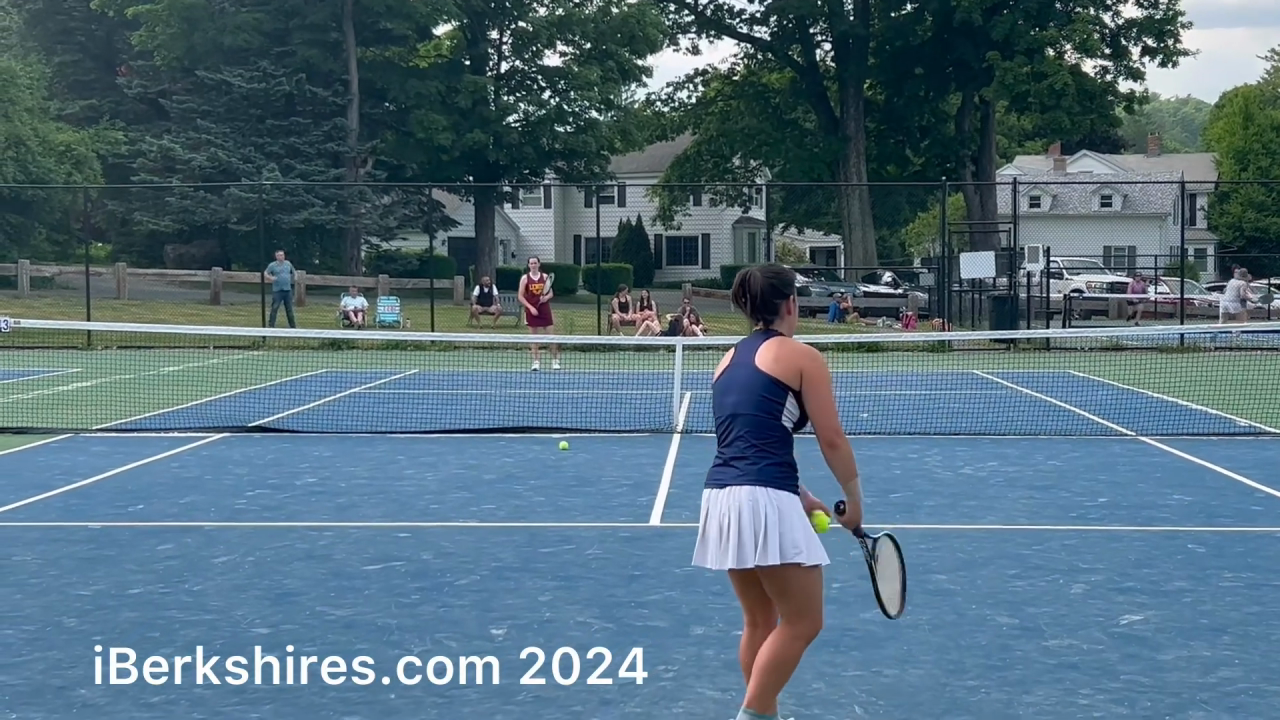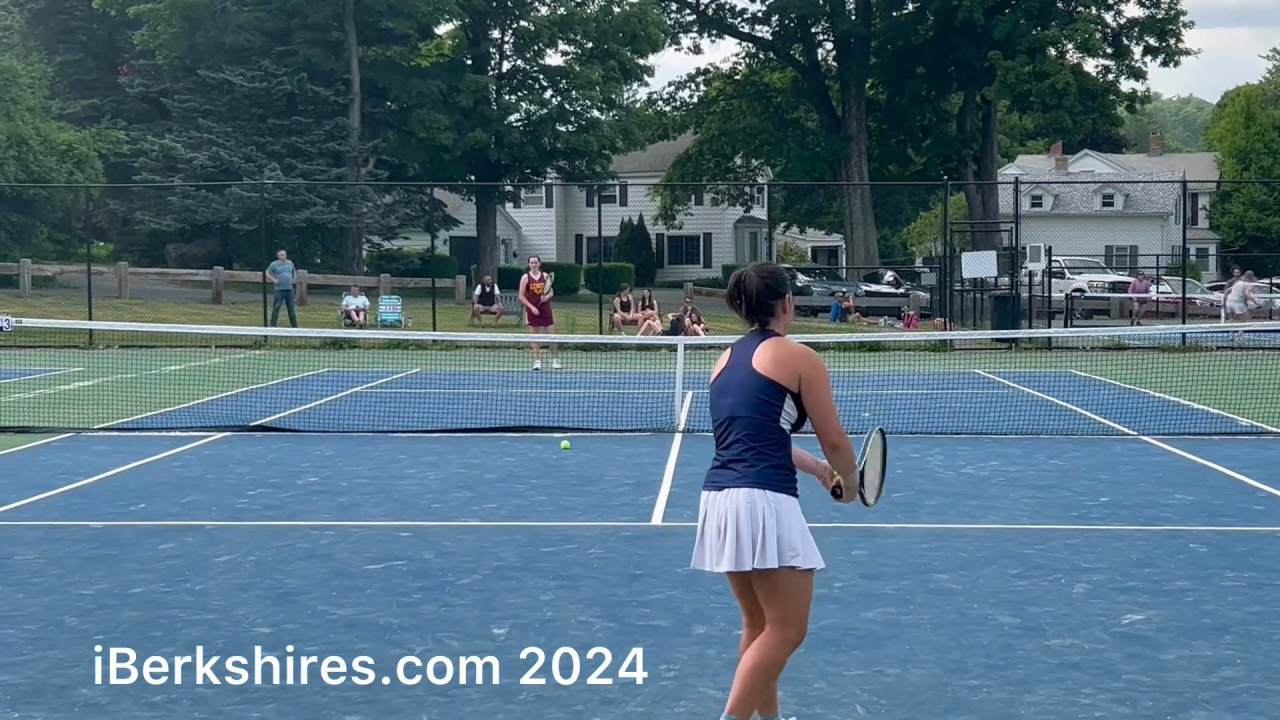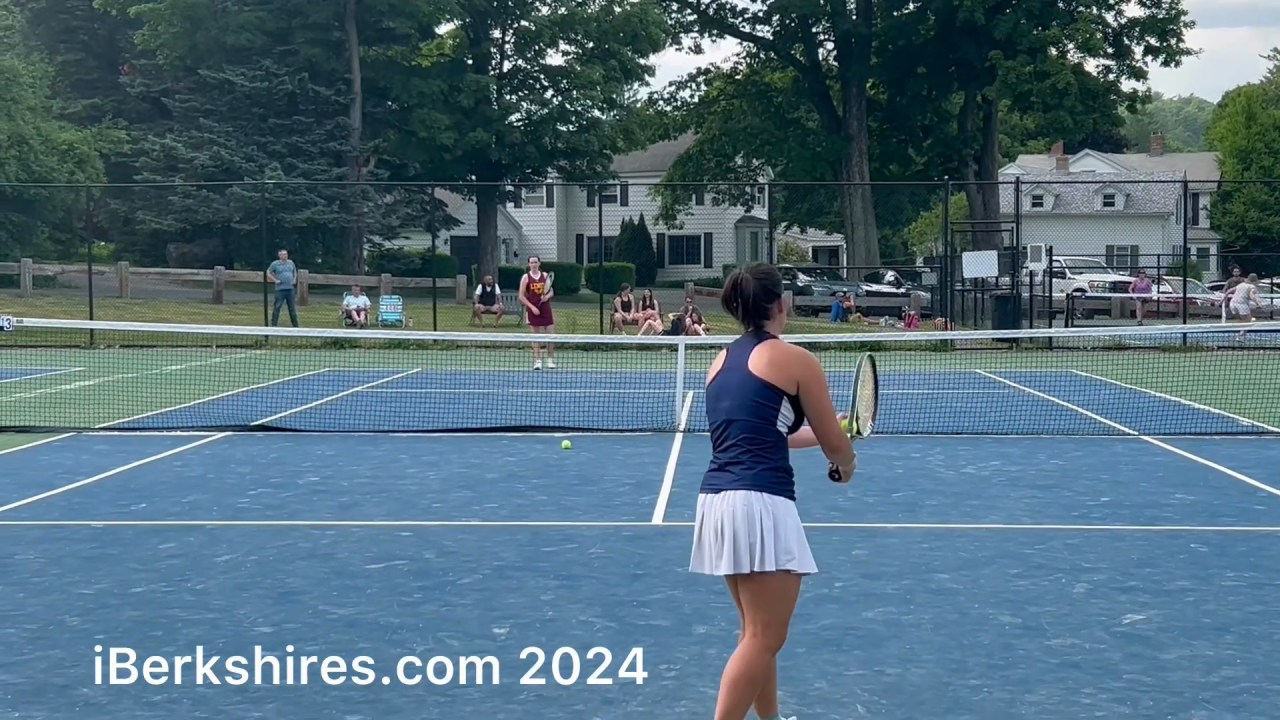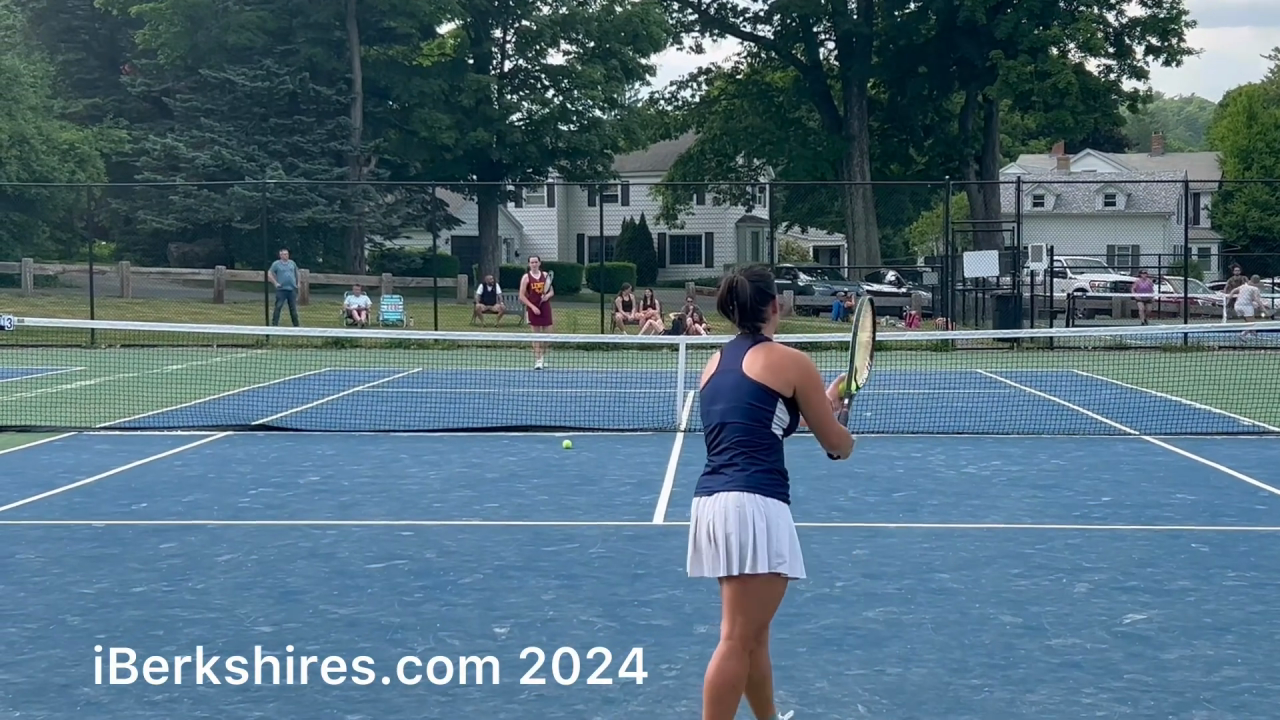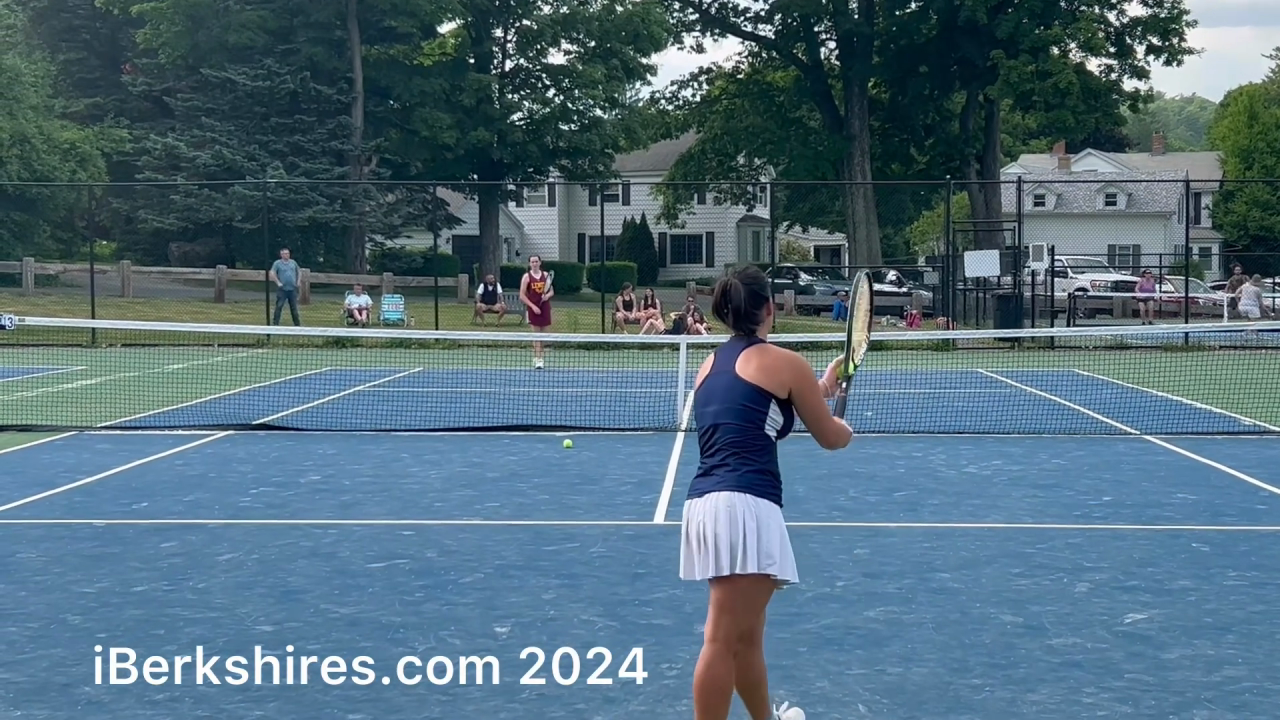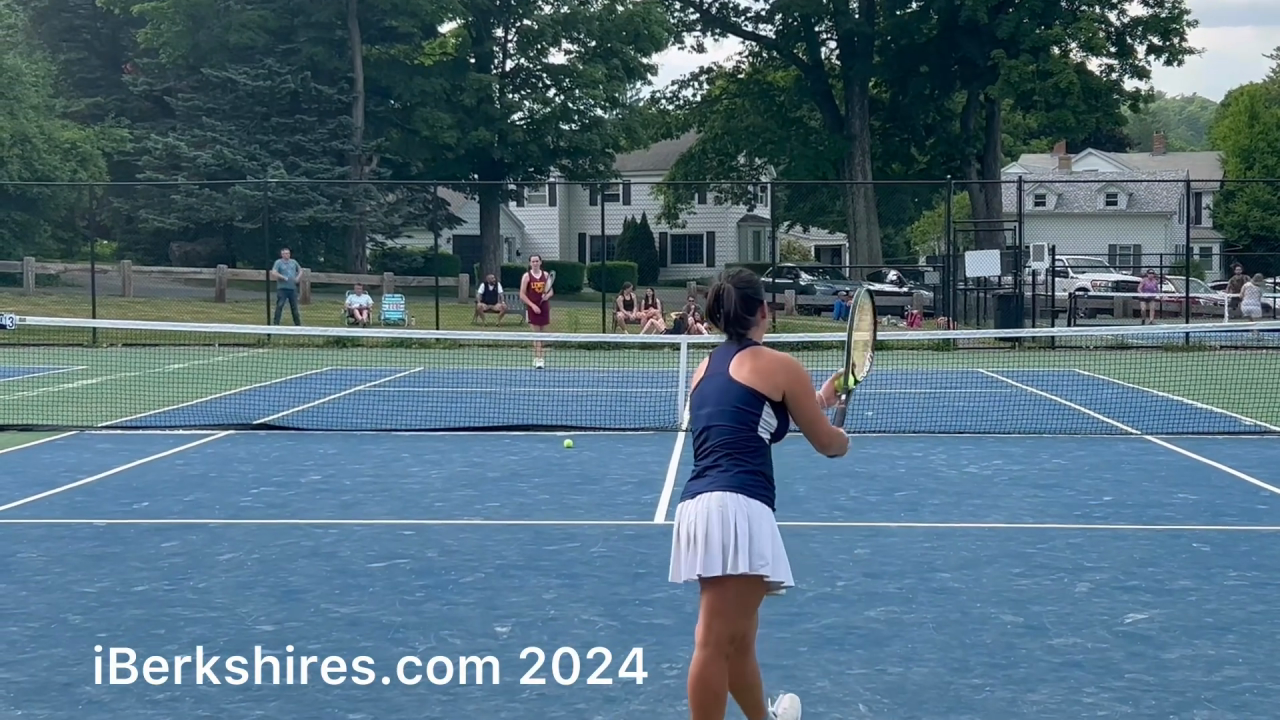
dt=0.1s
person 1, frame 1
left shoulder: (730, 359)
right shoulder: (802, 356)
right elbow: (831, 439)
left wrist: (803, 497)
right wrist: (853, 498)
left hip: (720, 497)
right hip: (765, 500)
left knee: (760, 623)
right knee: (801, 624)
person 1, frame 2
left shoulder: (726, 359)
right shoulder: (799, 357)
right elbow: (833, 439)
left wrist: (814, 468)
right wrist: (850, 481)
left hip: (719, 498)
right hip: (763, 503)
left knee: (759, 625)
right knee: (785, 631)
person 1, frame 3
left shoulder: (721, 361)
right shoulder: (795, 359)
right elbow: (836, 443)
left wrist: (816, 434)
right wrist: (846, 465)
left hip: (716, 502)
right hip: (760, 504)
left knee: (760, 629)
right knee: (763, 639)
person 1, frame 4
left shoulder: (715, 363)
right shoulder: (790, 361)
right elbow: (834, 440)
left wrist: (821, 404)
right wrist: (845, 443)
left hip: (710, 503)
right hip: (754, 506)
left knee: (750, 633)
right knee: (739, 640)
person 1, frame 5
left shoulder: (710, 365)
right shoulder: (784, 362)
right elbow: (830, 436)
left wrist: (819, 390)
right wrist: (843, 428)
left hip: (704, 505)
right hip: (745, 508)
left knee: (746, 635)
right knee: (724, 641)
person 1, frame 6
left shoulder: (706, 368)
right shoulder: (779, 365)
right elbow: (826, 442)
left wrist: (817, 400)
right wrist: (843, 439)
left hip: (697, 507)
right hip: (736, 509)
left knee: (738, 639)
right knee: (715, 644)
